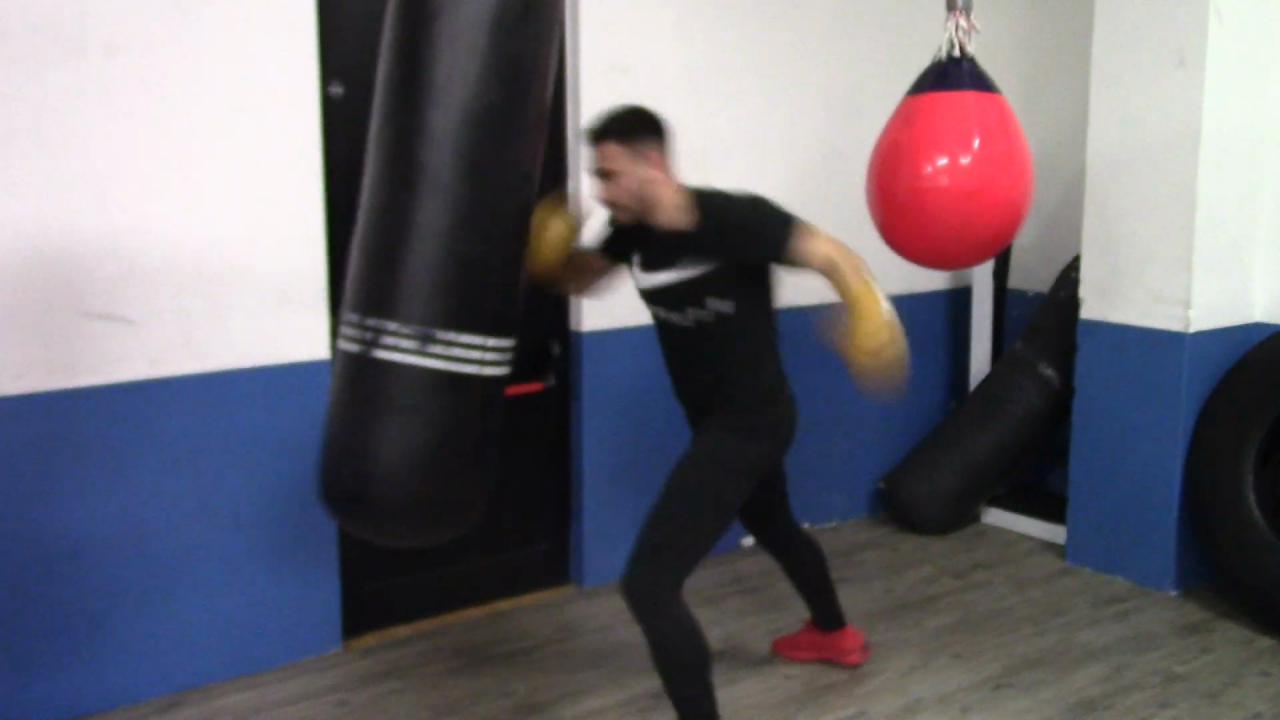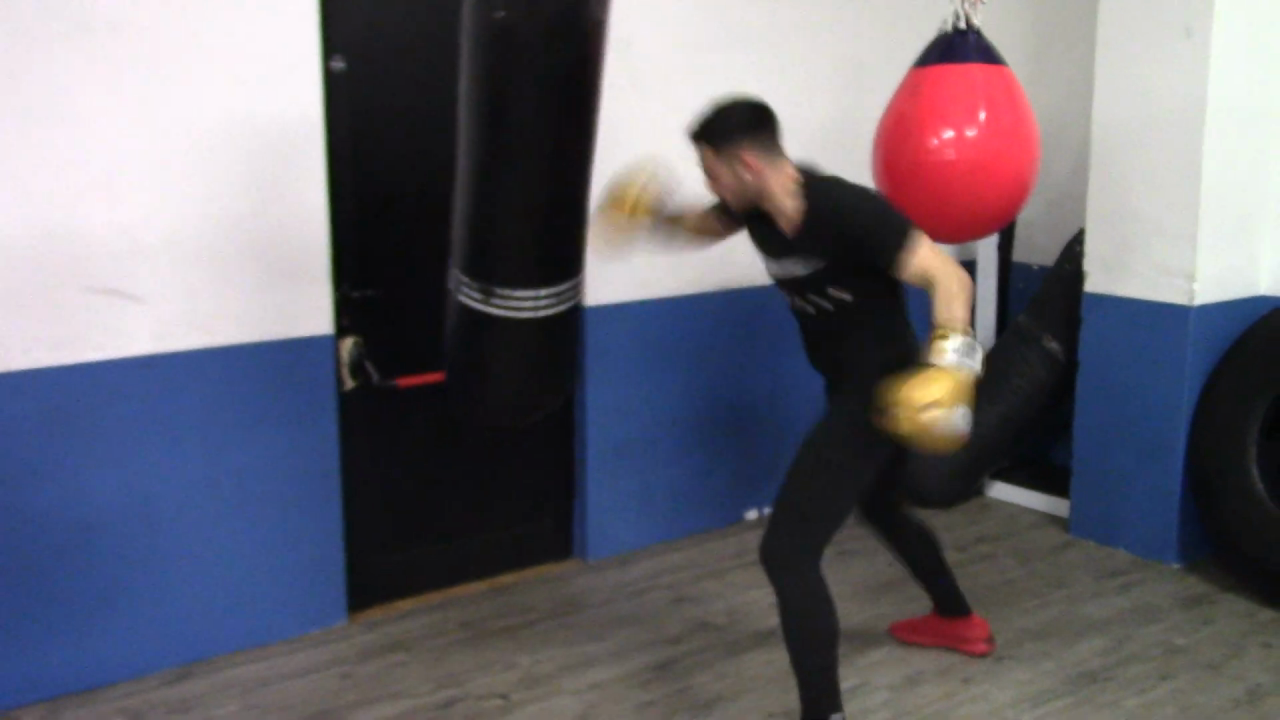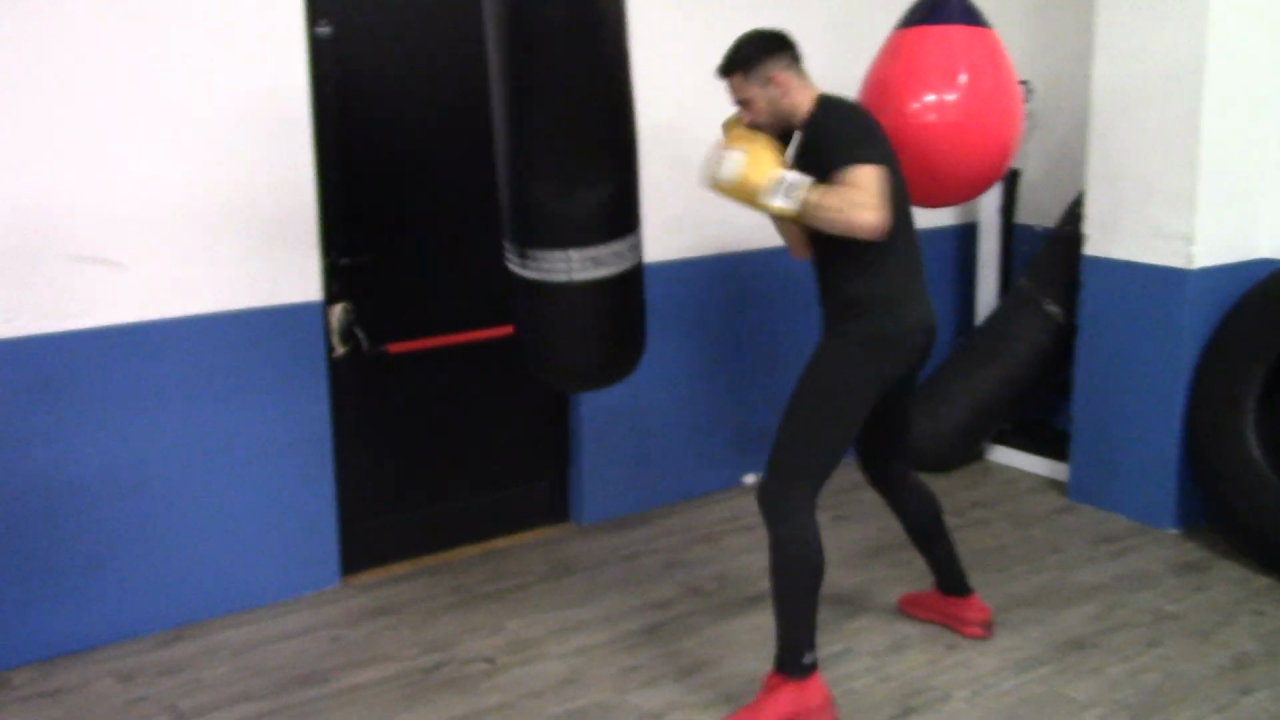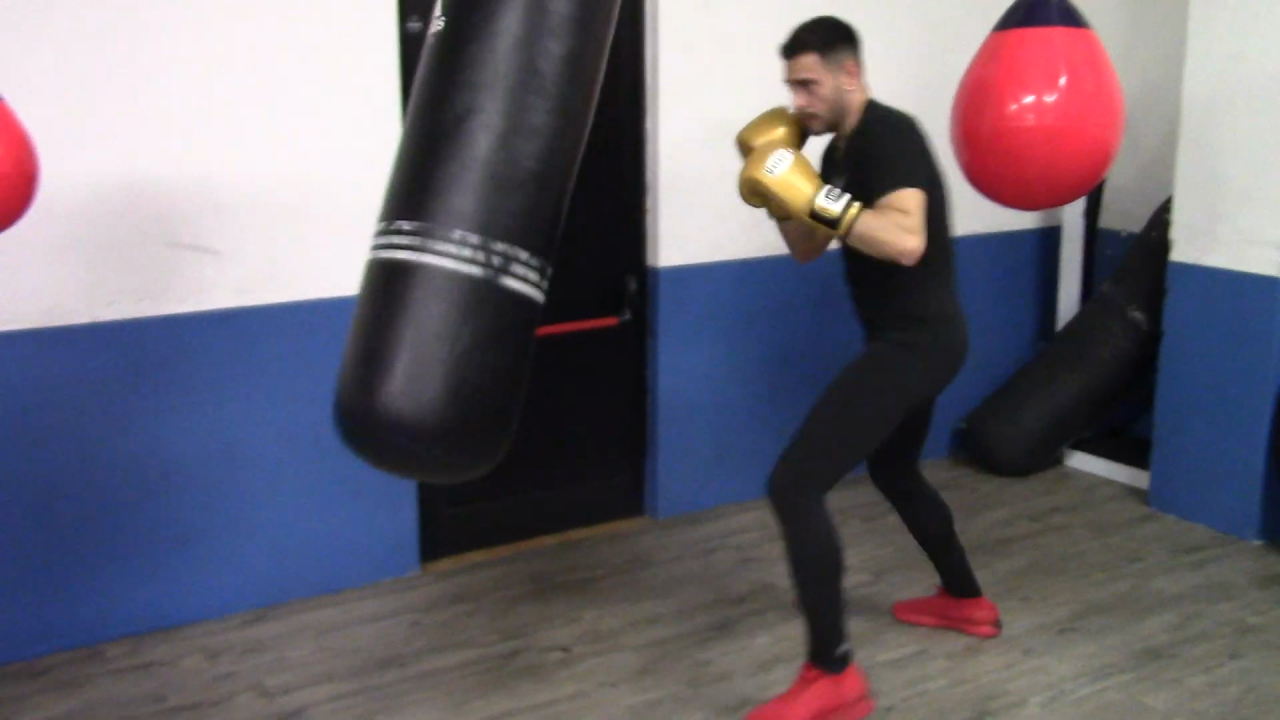
dt=1s
person 1, frame 1
left shoulder: (733, 217)
right shoulder: (632, 227)
left elbow: (832, 256)
right elbow: (578, 280)
right wrist: (553, 256)
left hip: (743, 424)
right hip: (712, 419)
left knee: (648, 583)
right knee: (771, 526)
right ankle: (833, 632)
person 1, frame 2
left shoulder: (854, 210)
right shoulder: (759, 203)
left elbow: (951, 280)
right elbow: (707, 224)
left wrist: (950, 366)
right wrist: (652, 212)
left hip: (892, 396)
right hip: (889, 378)
left knee: (787, 552)
right knee: (877, 506)
right ankle: (959, 620)
person 1, frame 3
left shoulder: (840, 123)
right shoulder: (814, 136)
left elbow: (865, 218)
right elbow: (806, 243)
left wrist: (776, 185)
right wrist: (760, 172)
left hip: (870, 332)
right hip: (901, 327)
left knee: (783, 494)
right knee: (887, 466)
right ankle: (959, 598)
person 1, frame 4
left shoulder: (887, 137)
right shoulder: (841, 151)
left elbow: (906, 244)
right elbow: (807, 246)
left wrist: (814, 196)
right wrist: (781, 190)
left hip: (912, 340)
right hip: (926, 335)
left knee: (792, 486)
right knee: (891, 469)
right ankle: (966, 600)
